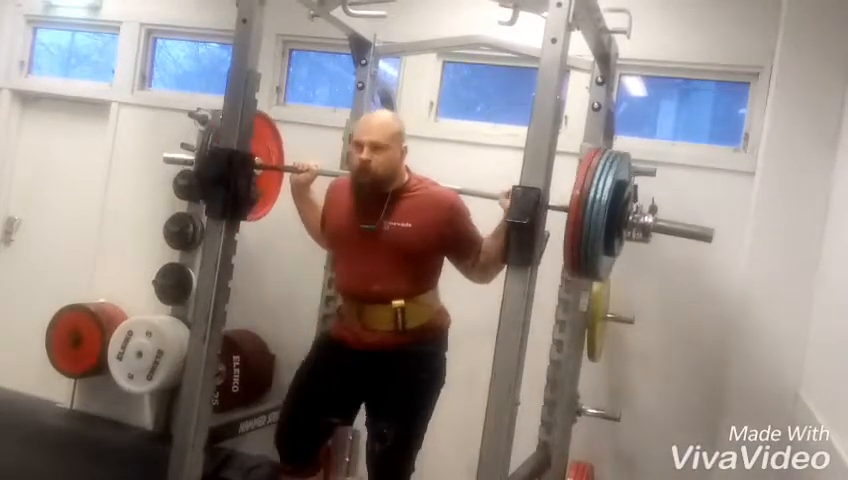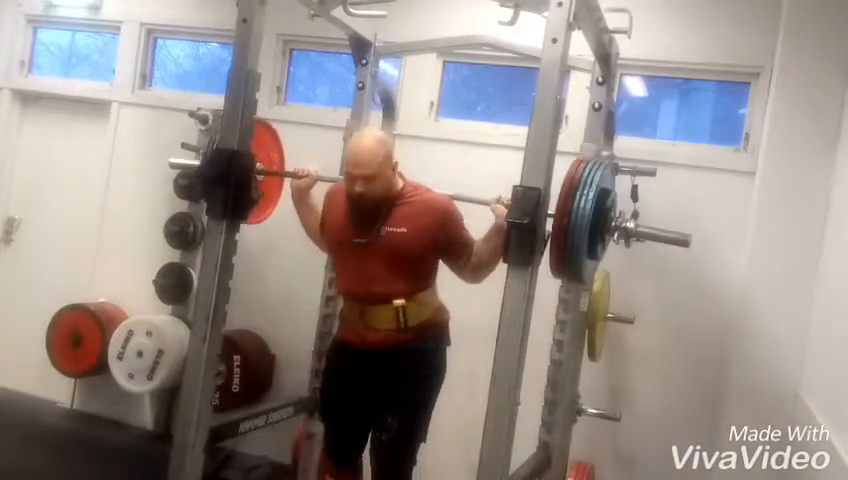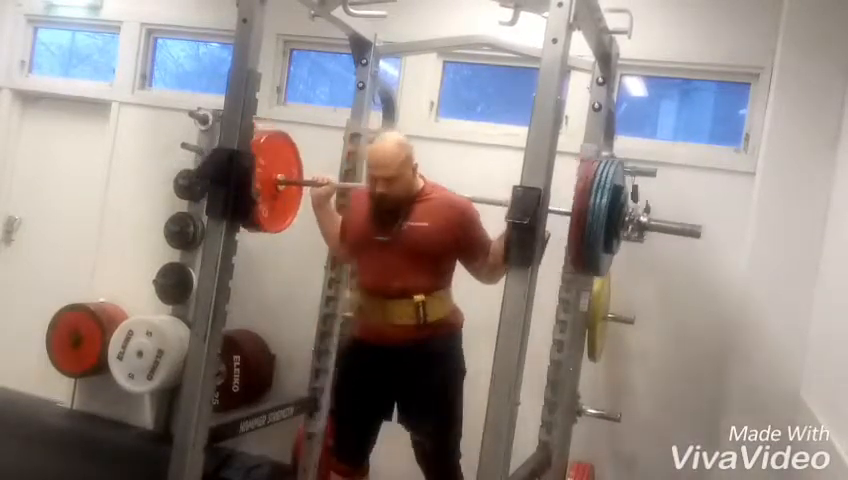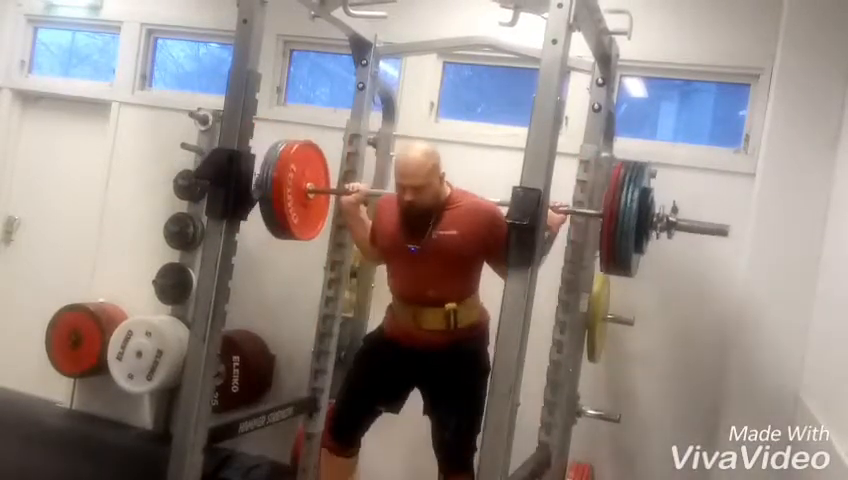
dt=0.5s
person 1, frame 1
left shoulder: (439, 204)
right shoulder: (339, 192)
left elbow: (480, 268)
left wrist: (511, 224)
right wrist: (300, 189)
left hip: (410, 351)
right hip: (345, 340)
right knee: (294, 438)
person 1, frame 2
left shoulder: (434, 209)
right shoulder: (337, 198)
left elbow: (473, 269)
left wrist: (501, 230)
right wrist: (301, 196)
left hip: (413, 349)
right hip: (352, 342)
person 1, frame 3
left shoulder: (453, 209)
right shoulder: (359, 202)
left elbow: (487, 270)
right wrist: (321, 203)
left hip: (430, 347)
right hip: (368, 341)
right knee: (347, 448)
person 1, frame 4
left shoulder: (481, 215)
right shoulder: (387, 207)
left wrist: (546, 232)
right wrist: (352, 211)
left hip: (458, 348)
right hip: (396, 337)
right knee: (342, 427)
